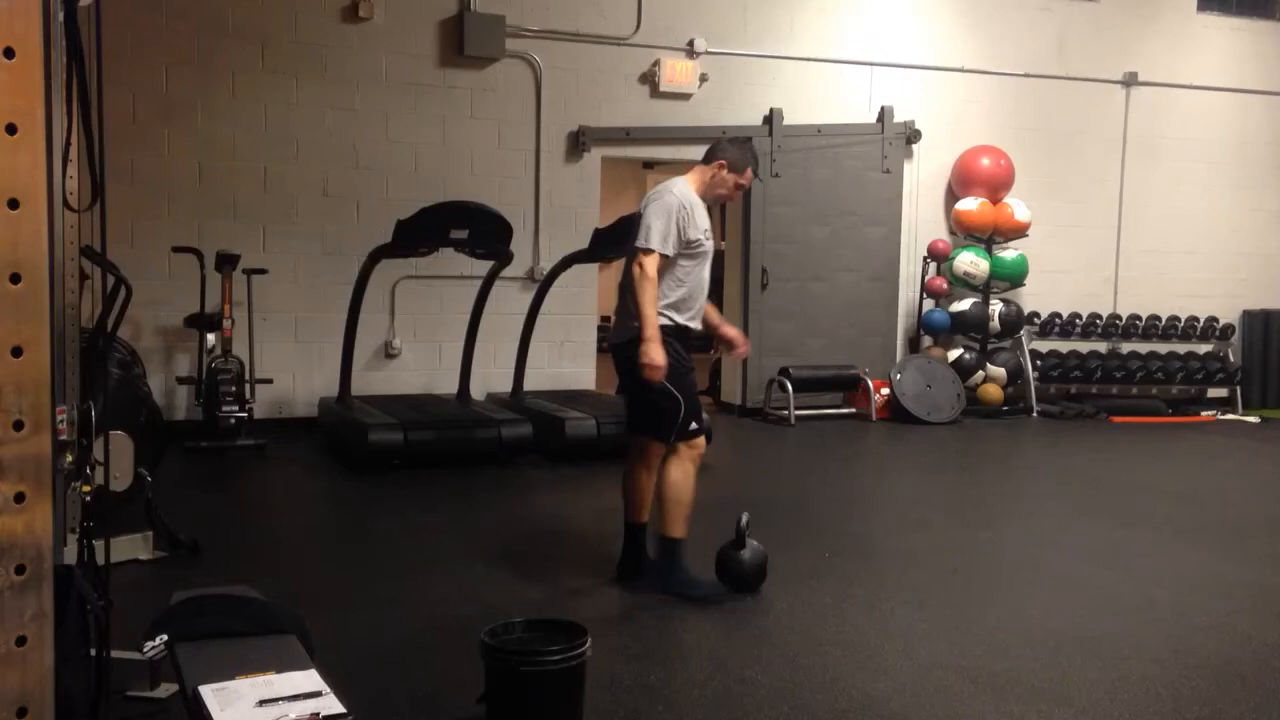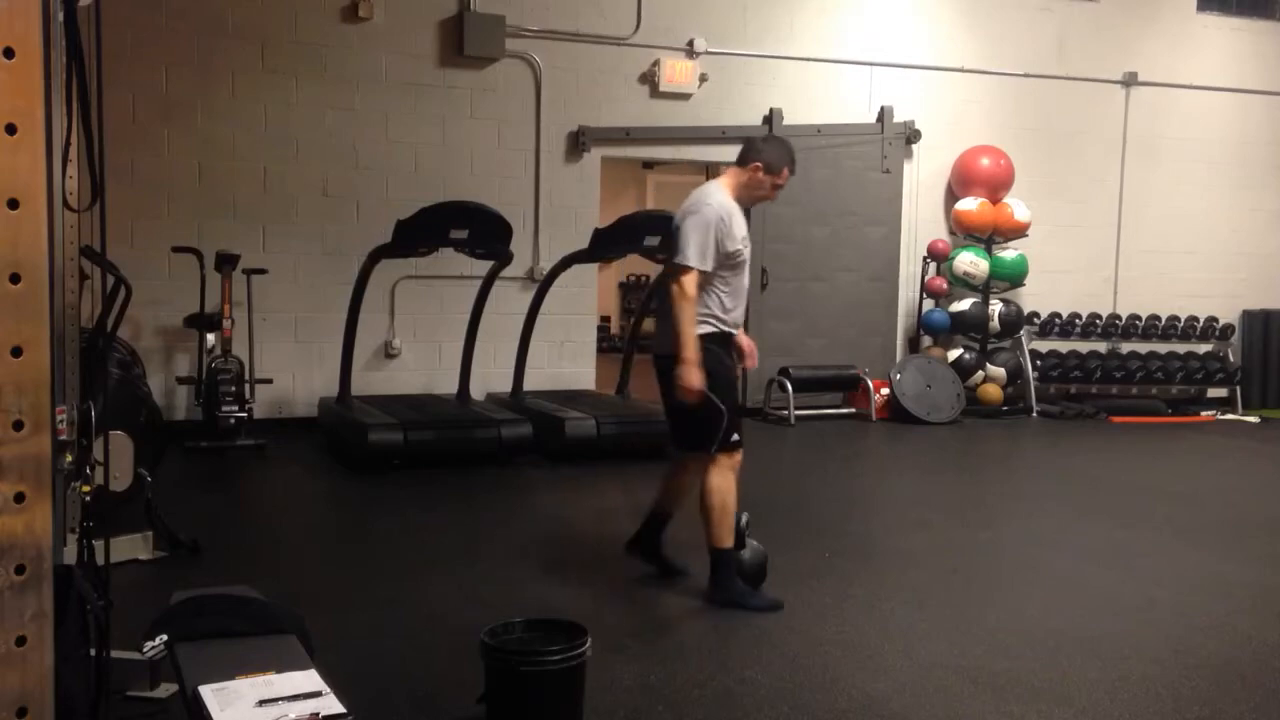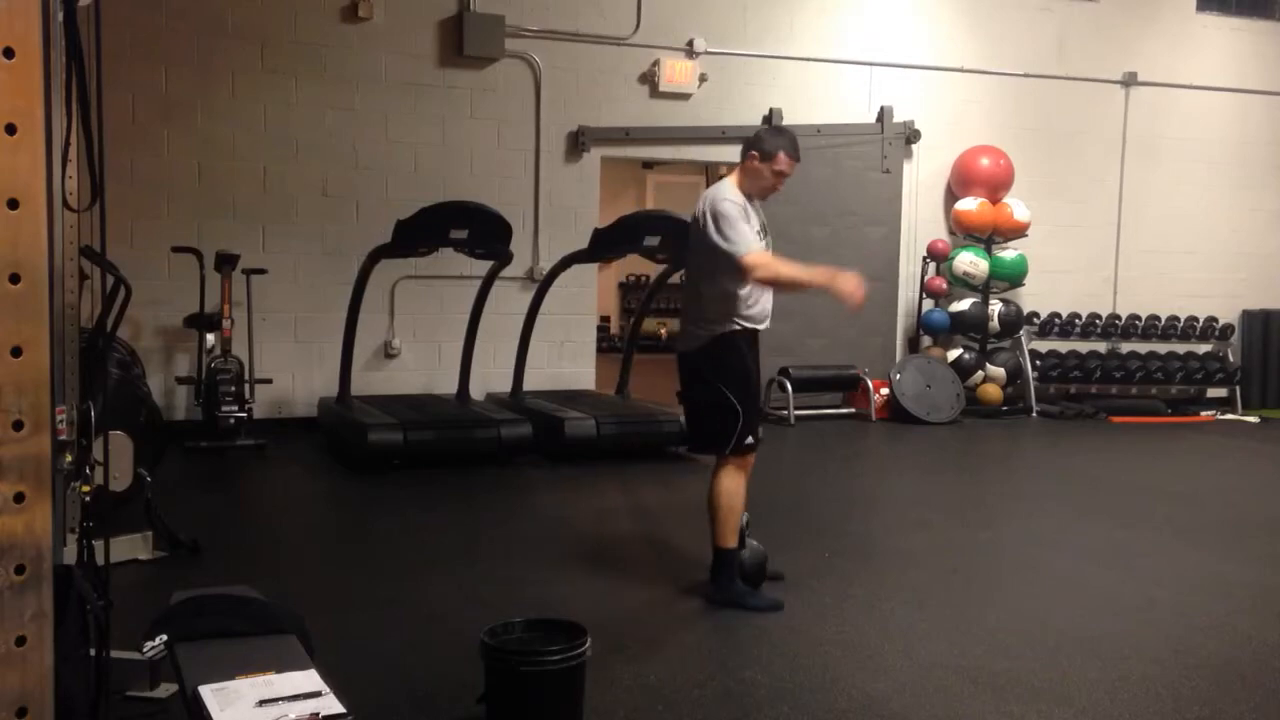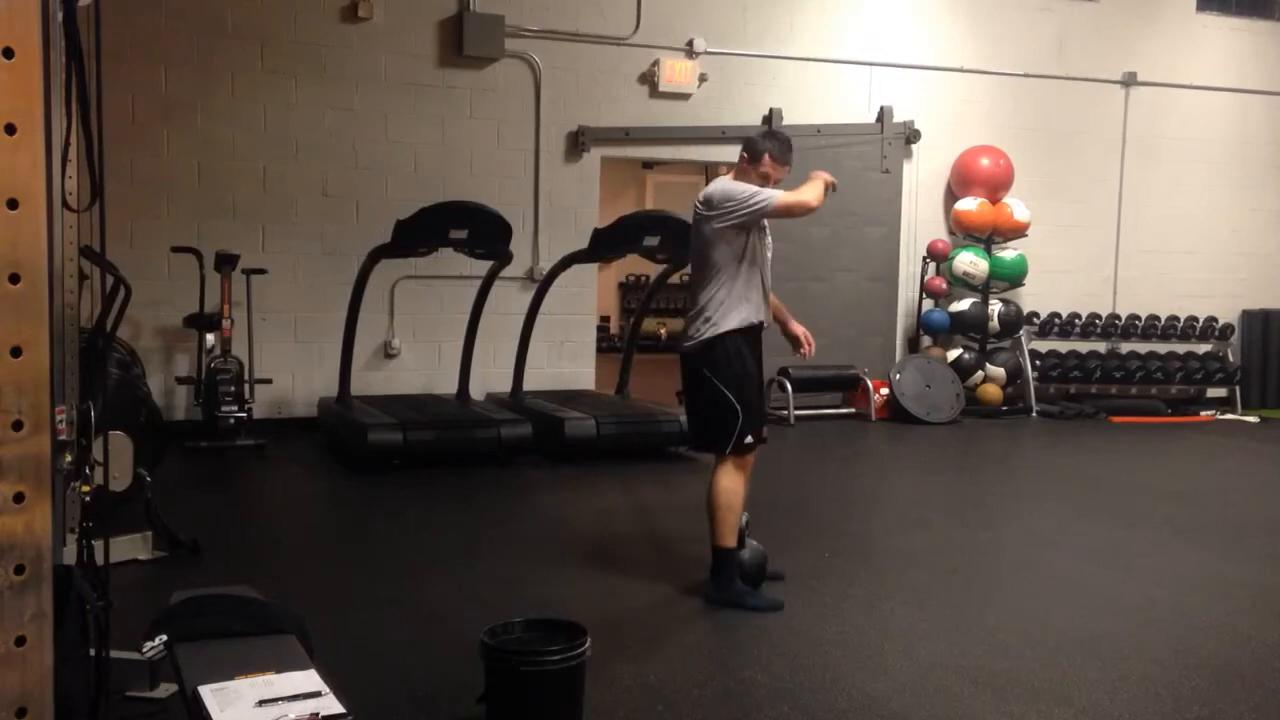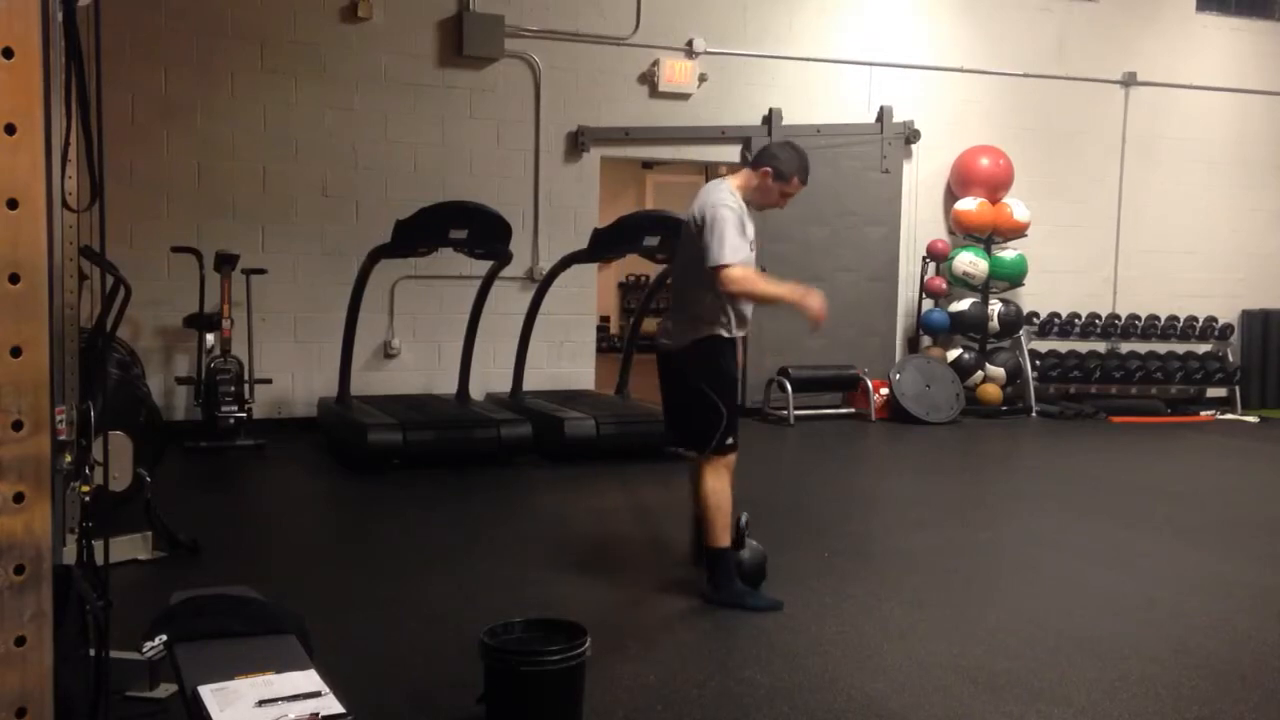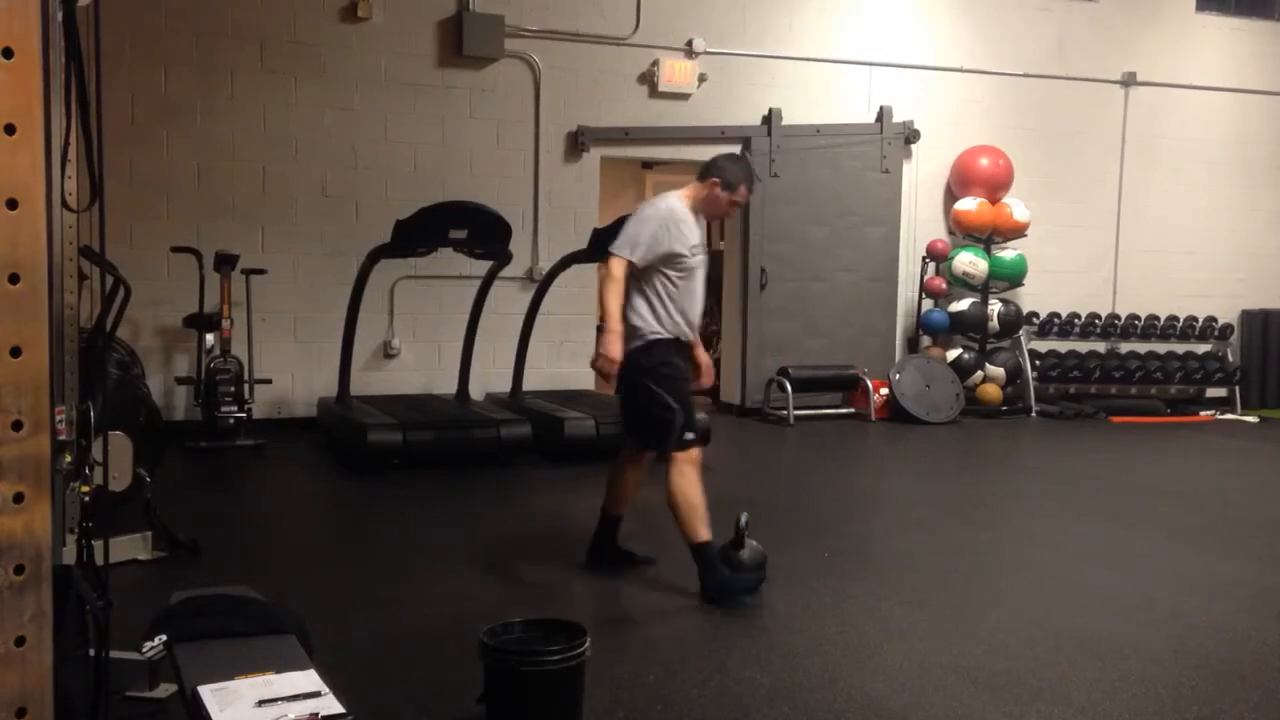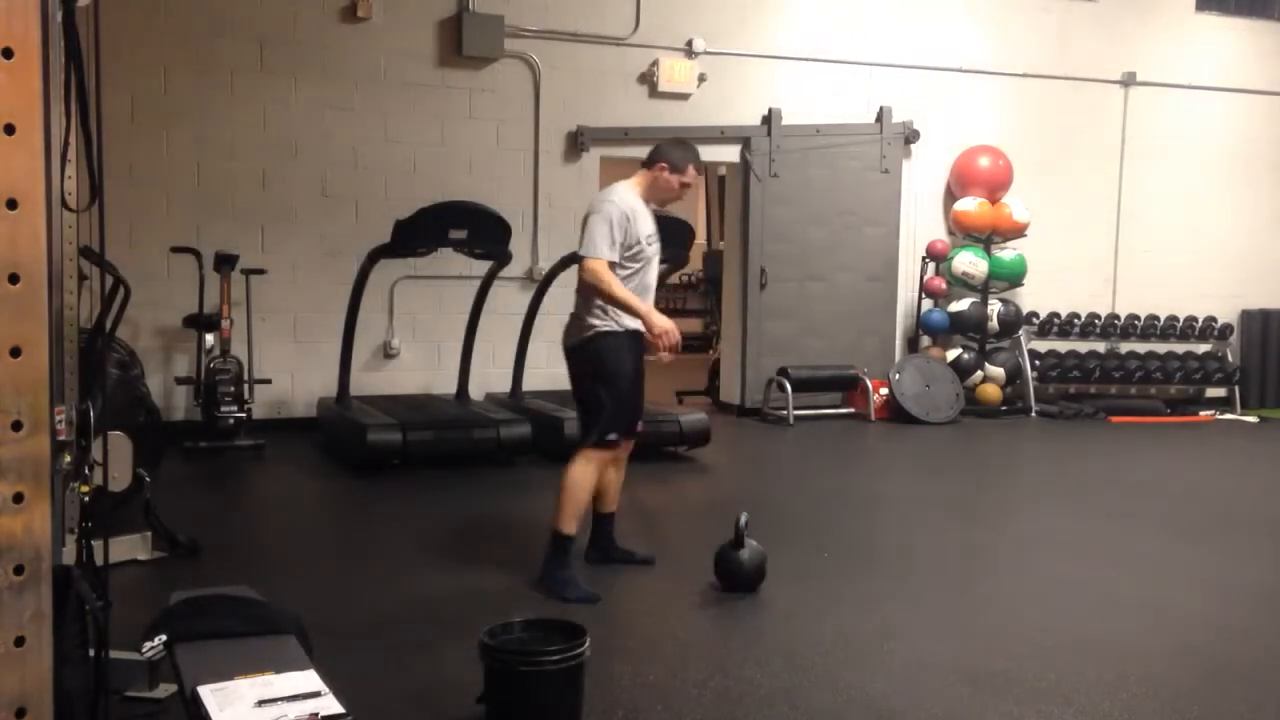
dt=0.4s
person 1, frame 1
left shoulder: (694, 207)
right shoulder: (672, 199)
right elbow: (645, 269)
left wrist: (720, 327)
right wrist: (651, 341)
left hip: (668, 338)
right hip: (655, 342)
left knee: (649, 446)
right knee: (687, 445)
left ankle: (634, 556)
right ankle: (671, 565)
person 1, frame 2
left shoulder: (727, 206)
right shoulder: (710, 209)
right elbow: (684, 285)
left wrist: (737, 334)
right wrist: (689, 360)
left hip: (712, 343)
right hip: (698, 346)
left knee: (698, 451)
right knee: (725, 455)
left ankle: (649, 539)
right ankle: (724, 579)
person 1, frame 3
left shoulder: (744, 205)
right shoulder: (723, 203)
right elbow: (758, 269)
right wrist: (830, 279)
left hip: (733, 340)
right hip: (718, 345)
left knee: (738, 455)
right knee: (736, 458)
left ankle: (731, 558)
right ankle: (725, 581)
person 1, frame 4
left shoulder: (746, 206)
right shoulder: (722, 196)
right elbow: (806, 202)
left wrist: (787, 321)
right wrist: (820, 179)
left hip: (739, 337)
right hip: (719, 344)
left knee: (741, 454)
right knee: (735, 456)
left ankle: (733, 556)
right ankle: (724, 579)
person 1, frame 5
left shoulder: (734, 201)
right shoulder: (722, 205)
right elbow: (734, 280)
left wrist: (742, 328)
right wrist: (801, 296)
left hip: (704, 340)
right hip: (702, 344)
left knee: (708, 447)
right knee: (721, 454)
left ankle: (705, 541)
right ankle: (722, 578)
person 1, frame 6
left shoulder: (692, 221)
right shoulder: (661, 213)
right elbow: (616, 270)
left wrist: (697, 349)
right wrist: (611, 333)
left hip: (667, 346)
right hip: (648, 349)
left knee: (641, 447)
right knee: (685, 453)
left ankle: (603, 543)
right ankle: (712, 573)
person 1, frame 7
left shoulder: (642, 208)
right shoulder: (615, 205)
right elbow: (594, 272)
left wrist: (647, 329)
right wrist: (650, 316)
left hip: (626, 339)
right hip: (601, 339)
left knee: (621, 443)
right knee: (597, 448)
left ankle: (603, 542)
right ankle: (556, 565)
